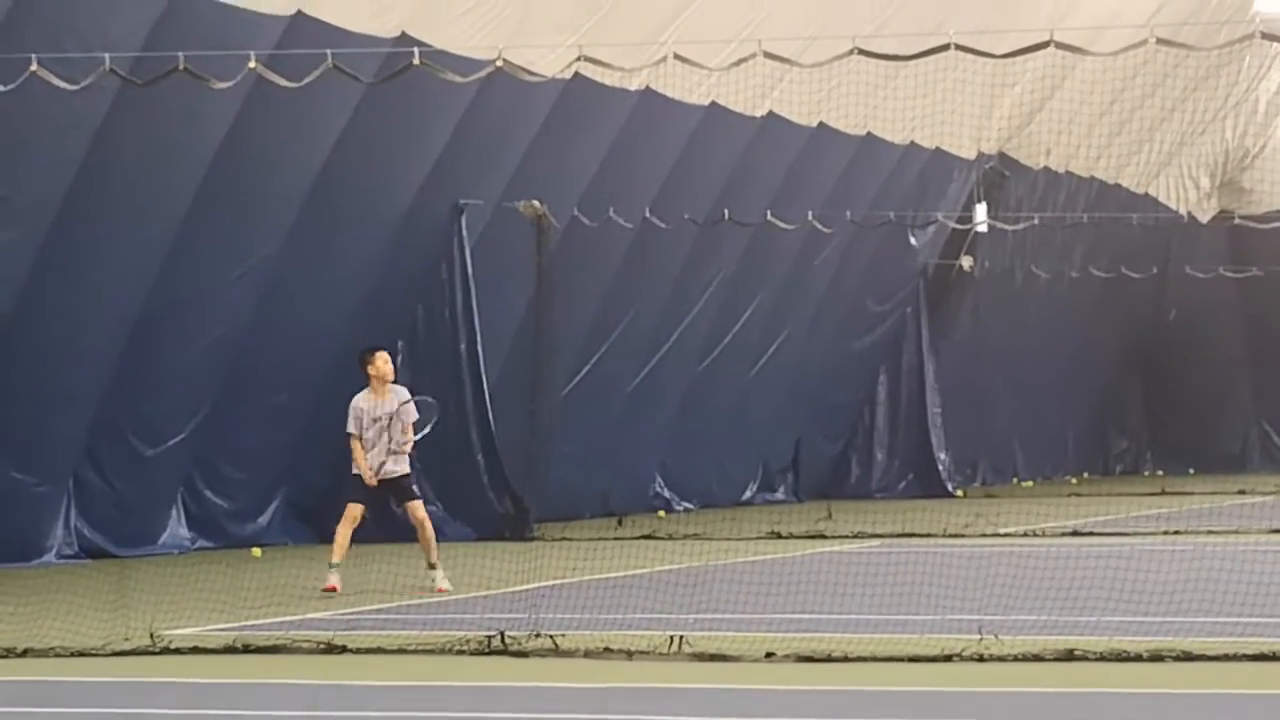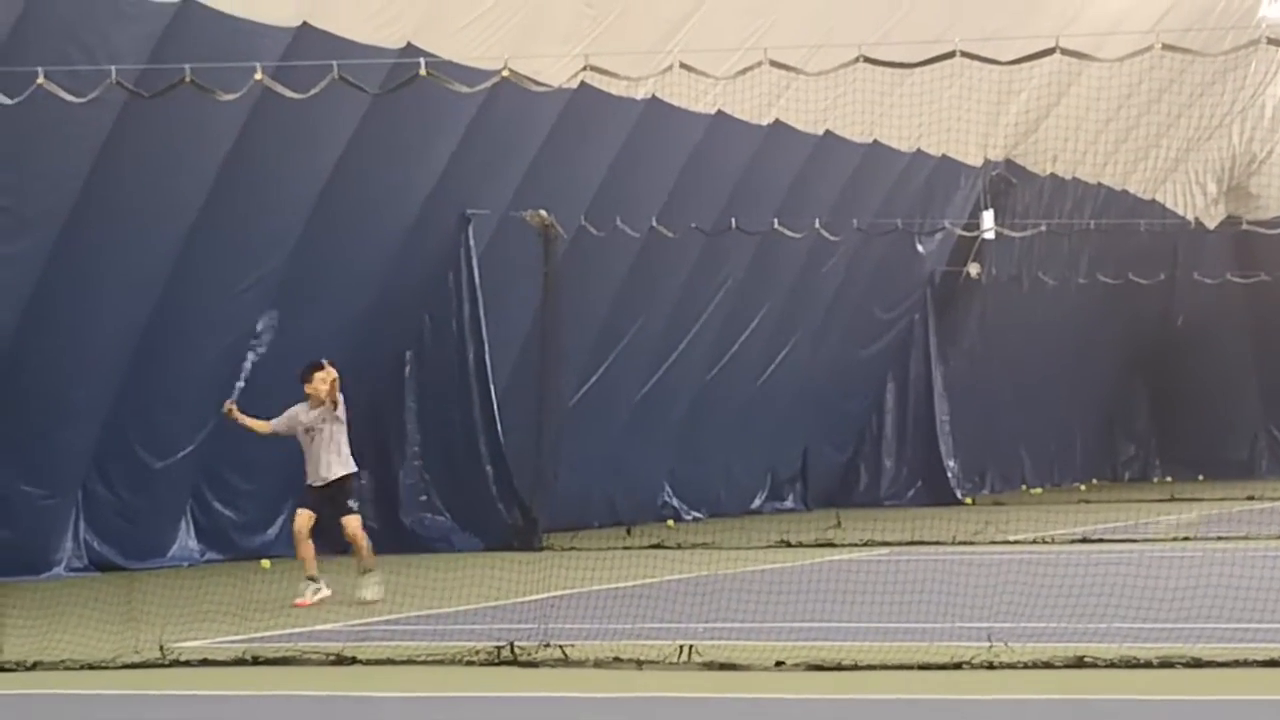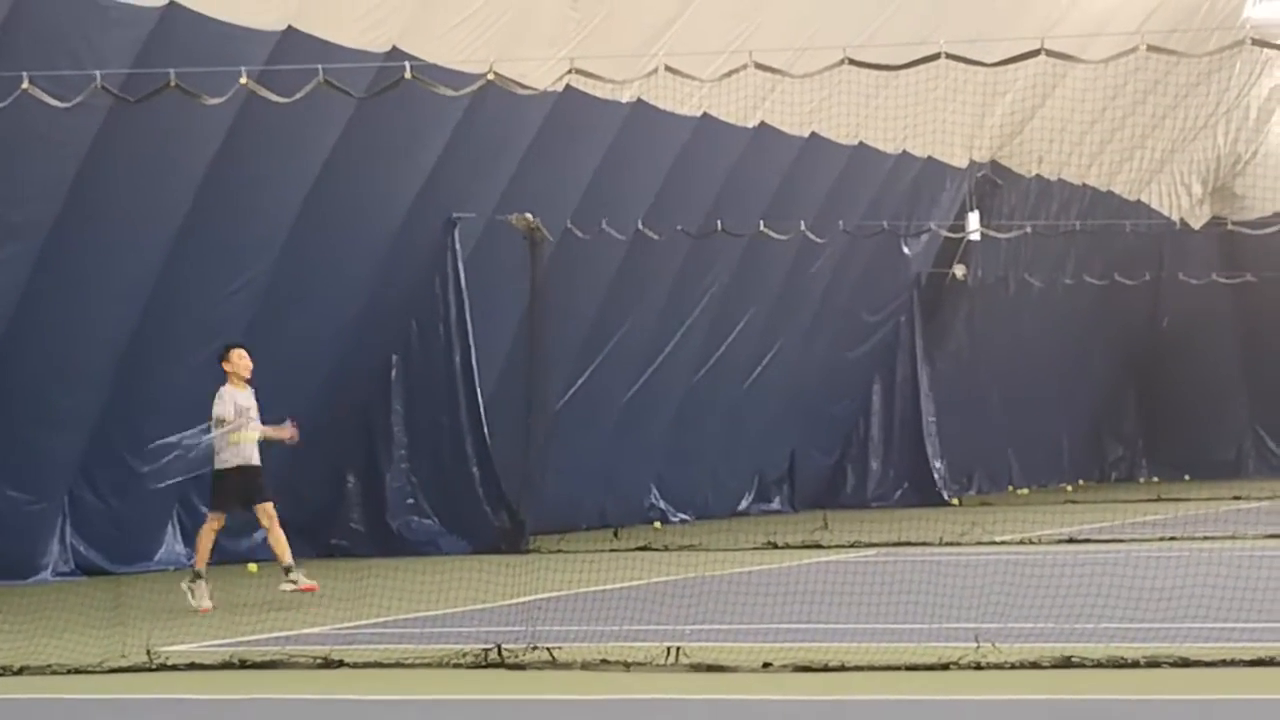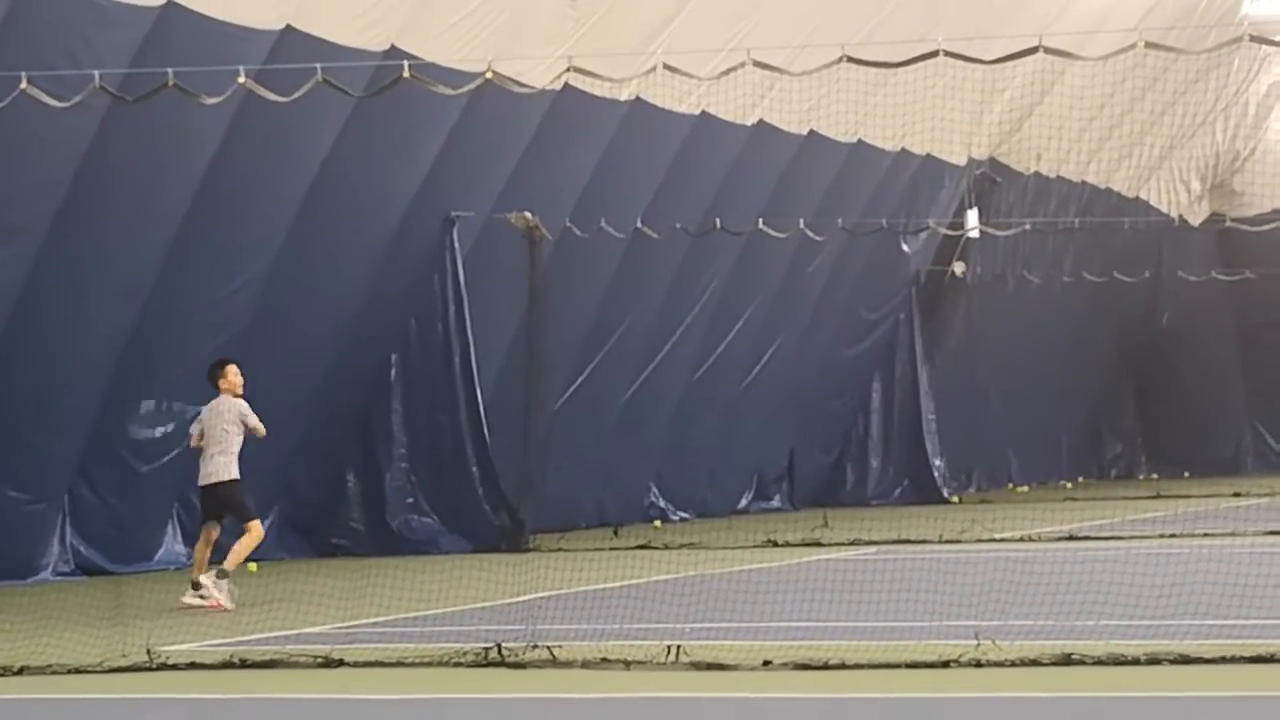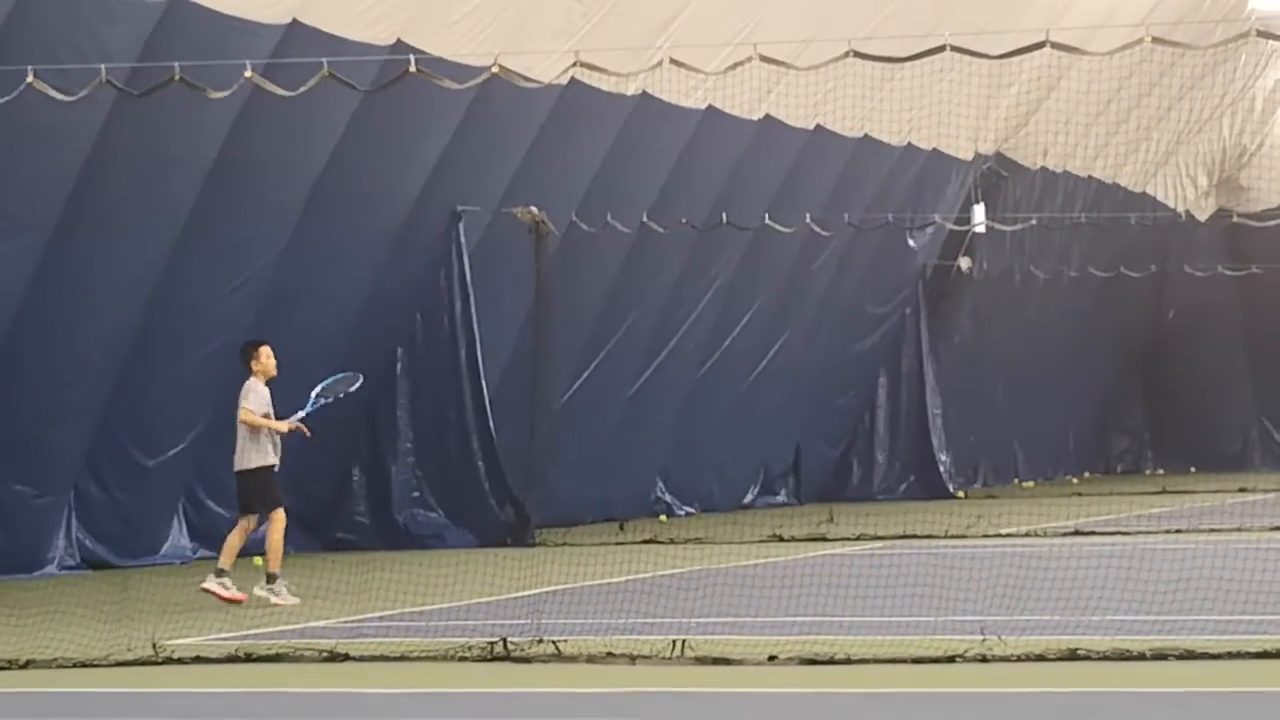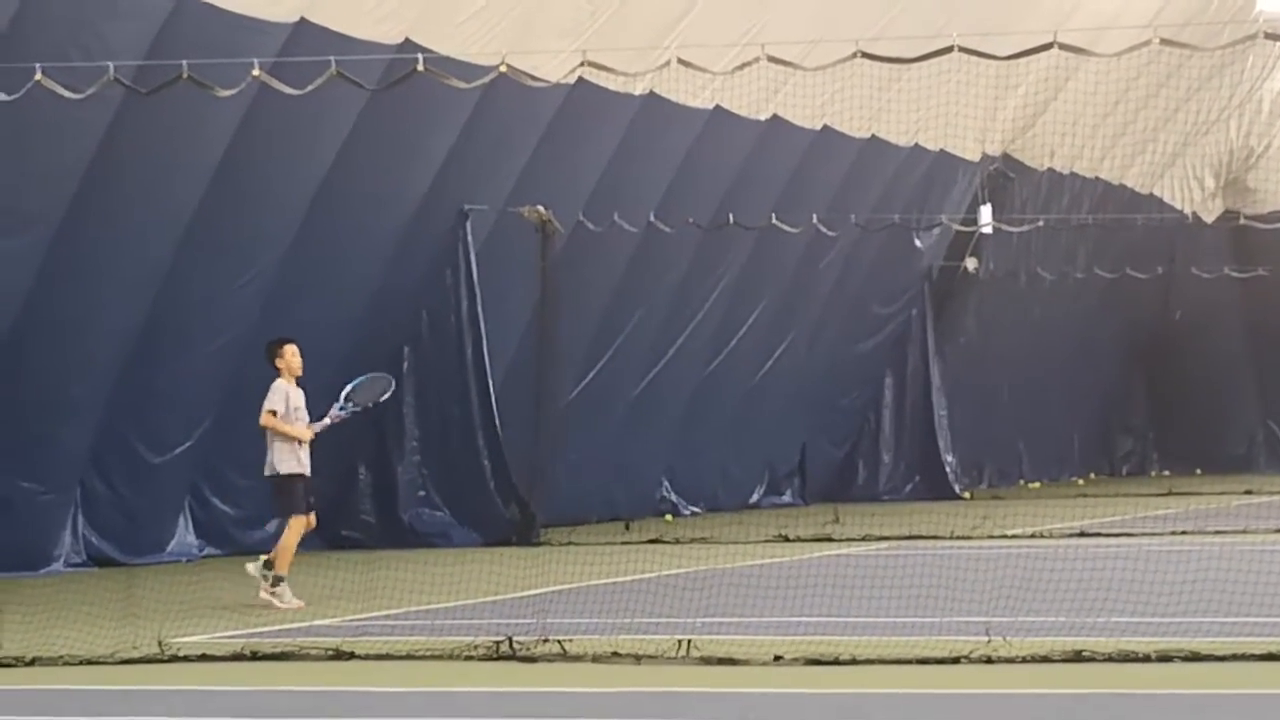
dt=0.5s
person 1, frame 1
left shoulder: (401, 394)
right shoulder: (359, 403)
left elbow: (410, 430)
right elbow: (355, 441)
left wrist: (406, 444)
right wrist: (364, 470)
left hip: (399, 470)
right hip: (367, 472)
left knee: (420, 517)
right knee: (351, 515)
left ankle: (434, 569)
right ankle: (333, 573)
person 1, frame 2
left shoulder: (335, 403)
right shoulder: (297, 413)
left elbow: (333, 392)
right elbow: (267, 427)
left wrist: (334, 378)
right wrist: (238, 416)
left hip: (343, 476)
right hip: (316, 481)
left knee: (352, 530)
right knee: (300, 528)
left ankle: (368, 575)
right ankle: (315, 584)
person 1, frame 3
left shoulder: (248, 393)
right shoulder: (225, 394)
right elbow: (223, 430)
left wrist: (280, 433)
left hip: (250, 465)
right hip: (229, 466)
left knee: (269, 518)
right knee: (214, 523)
left ankle: (292, 576)
right ankle: (196, 579)
person 1, frame 4
left shoulder: (207, 410)
right shoulder: (238, 405)
left elbow: (194, 442)
right elbow: (260, 432)
right wrist: (246, 427)
left hip: (206, 479)
right hip: (225, 478)
left knee: (209, 534)
right knee: (255, 531)
left ankle: (196, 589)
right ankle: (220, 577)
person 1, frame 5
left shoulder: (261, 389)
right shoulder: (253, 387)
right elbow: (245, 416)
left wrist: (288, 426)
right wrist: (275, 424)
left hip: (254, 465)
right hip: (256, 464)
left knee: (246, 524)
right knee: (278, 519)
left ankle: (219, 577)
right ankle: (271, 583)
person 1, frame 6
left shoulder: (297, 391)
right shoulder: (279, 388)
right elbow: (265, 419)
left wrist: (322, 423)
right wrist: (296, 432)
left hip: (299, 467)
right hip: (284, 468)
left knee: (309, 522)
right knee: (296, 523)
left ankle: (266, 565)
right ankle: (278, 587)
